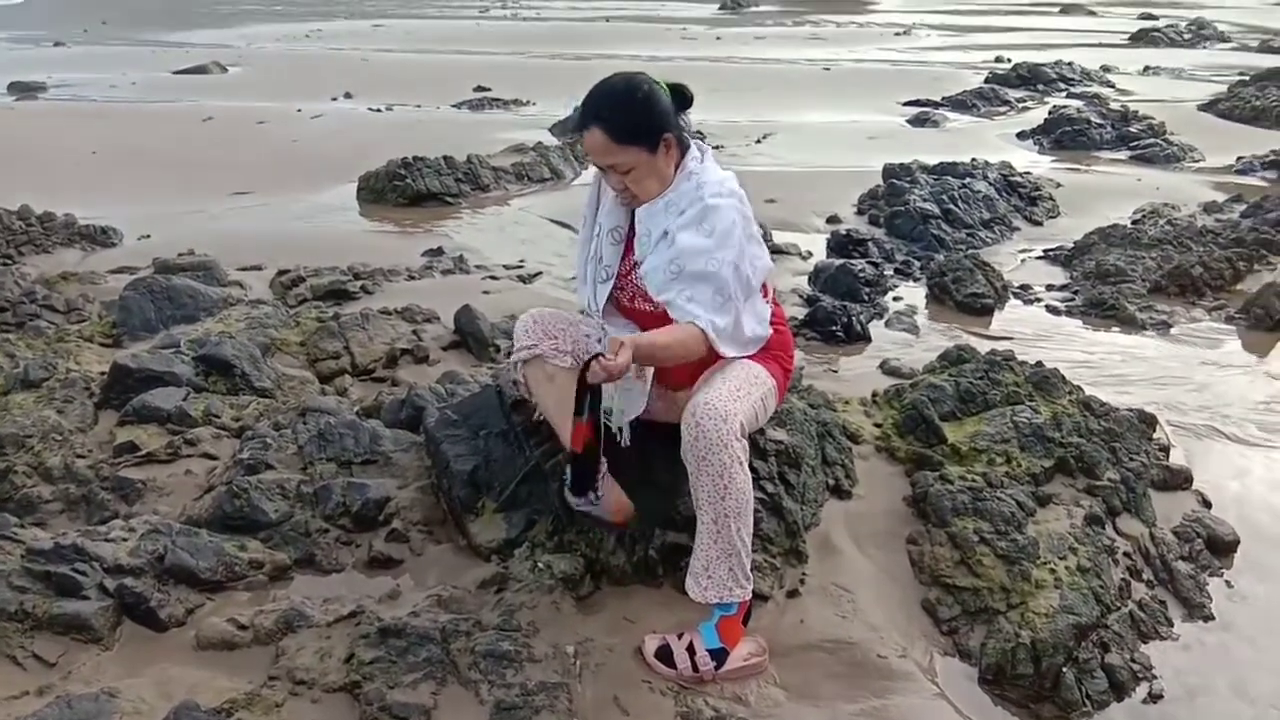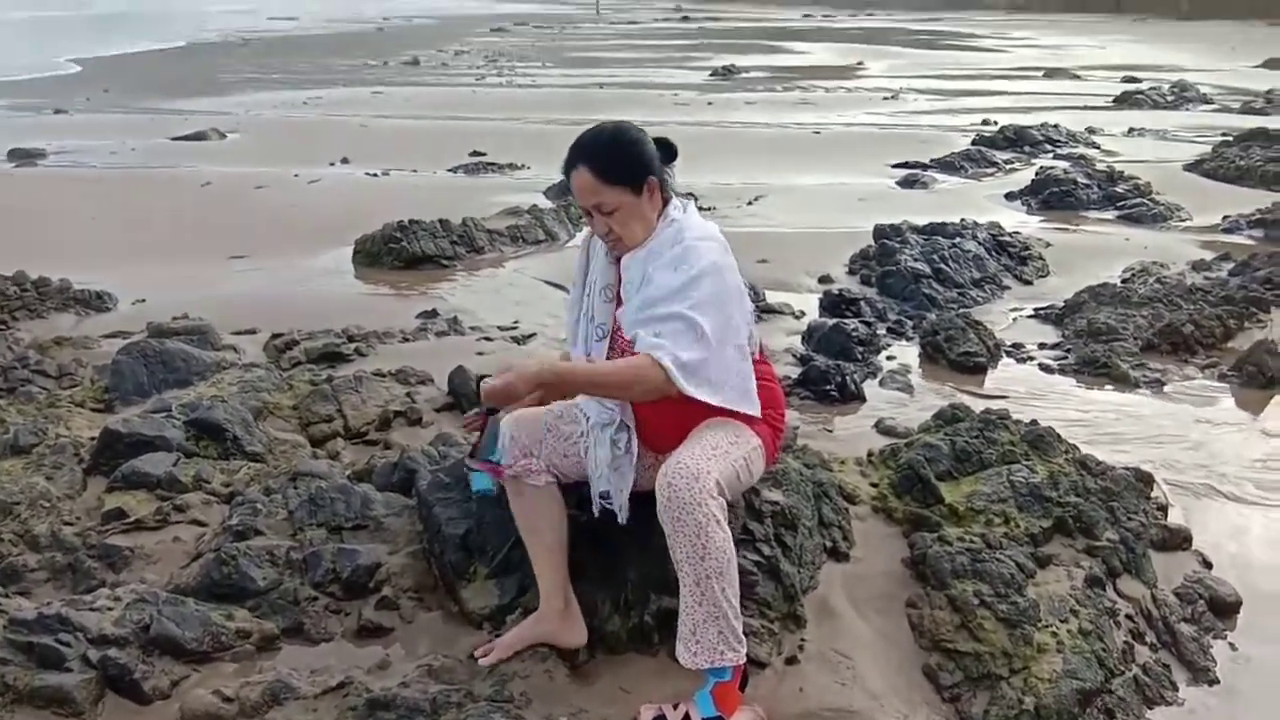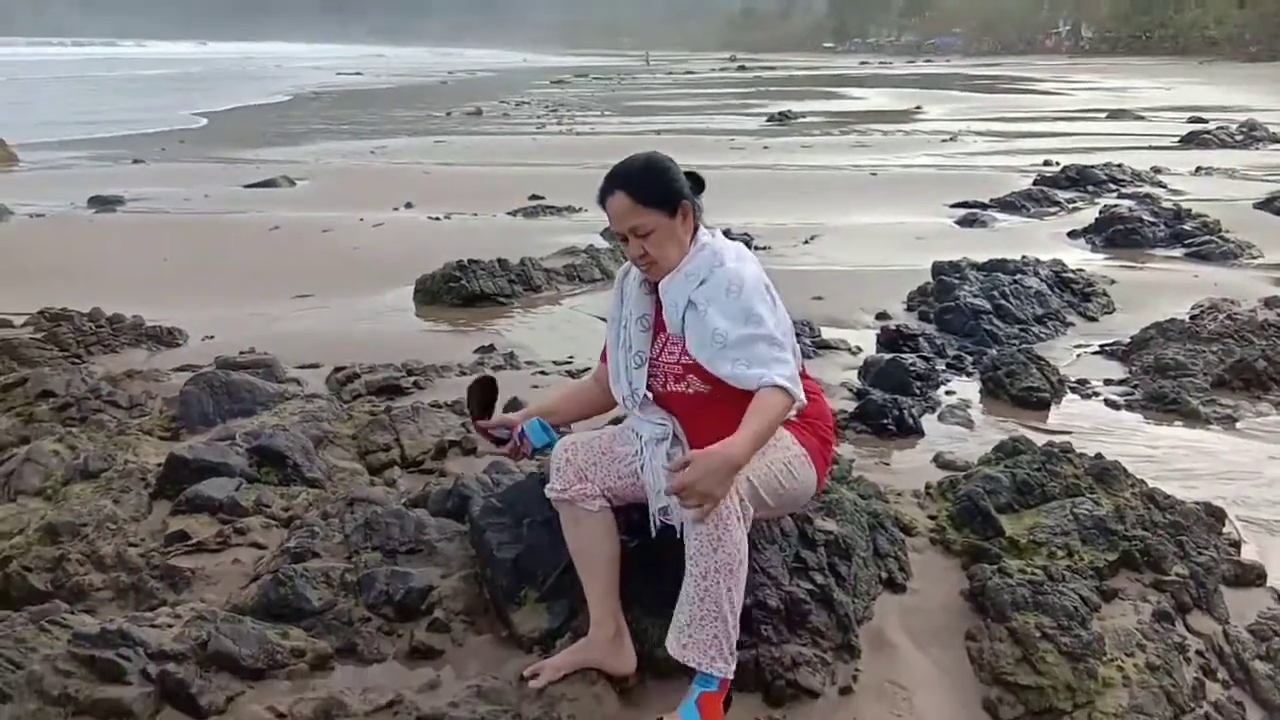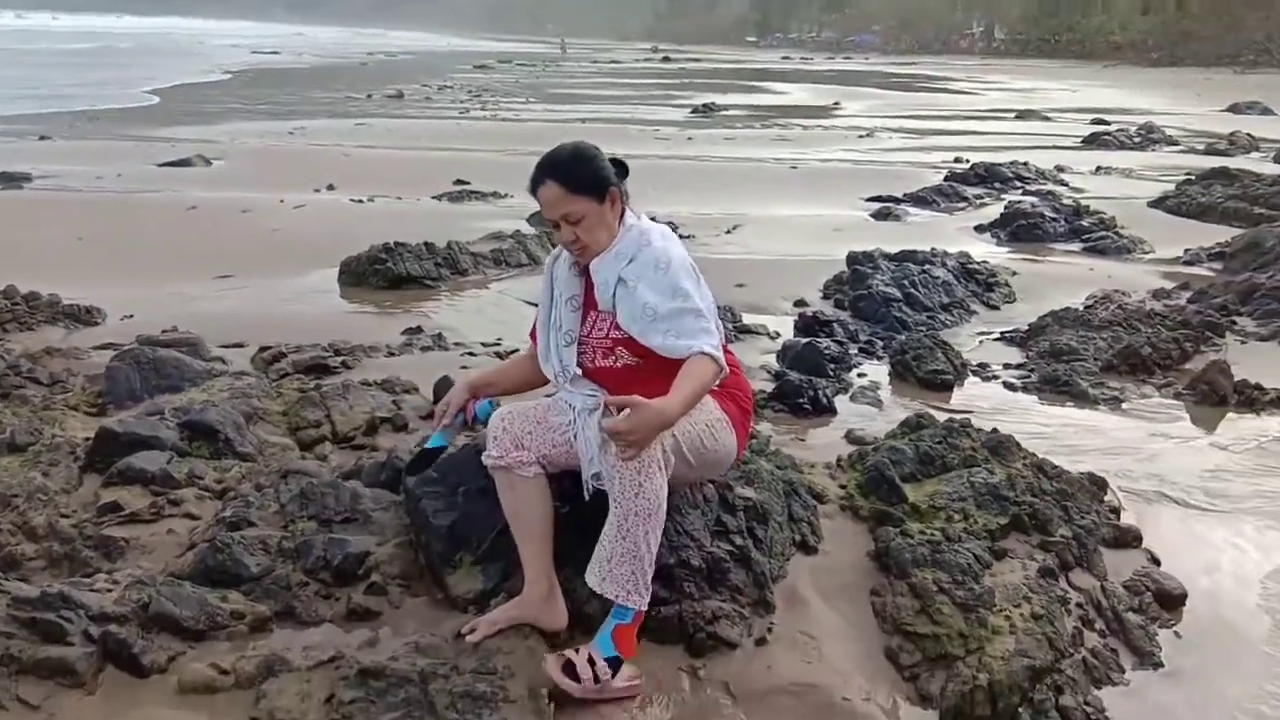
dt=0.5s
person 1, frame 1
left shoulder: (713, 206)
right shoulder: (617, 194)
left elbow: (700, 332)
right elbow: (606, 287)
left wrist: (639, 350)
right wrist: (593, 358)
left hip: (737, 353)
right hip: (648, 349)
left knee: (711, 419)
right knee: (535, 330)
left ankle: (729, 620)
right ankle: (602, 490)
person 1, frame 2
left shoulder: (694, 253)
right shoulder: (602, 247)
left elbow: (660, 371)
right elbow: (593, 352)
left wrist: (547, 377)
right wrist: (536, 384)
left hip: (723, 414)
right hip: (636, 418)
left knee: (685, 480)
right knee: (520, 435)
right ankle: (558, 613)
person 1, frame 3
left shoulder: (729, 275)
right shoulder: (636, 284)
left elbow: (779, 383)
right elbow: (609, 381)
left wrist: (731, 454)
right wrist: (534, 415)
left hip: (783, 440)
right hip: (686, 438)
left knee: (713, 494)
right knee: (573, 462)
right ankle: (607, 637)
person 1, frame 4
left shoulder: (655, 255)
right shoulder: (564, 267)
left elbow: (705, 354)
right elbow: (543, 360)
left wrist: (663, 412)
right wrist: (474, 385)
left hip: (704, 411)
right hip: (611, 406)
left knee: (640, 442)
right knee: (508, 430)
left ankle: (623, 630)
right ankle: (541, 595)
